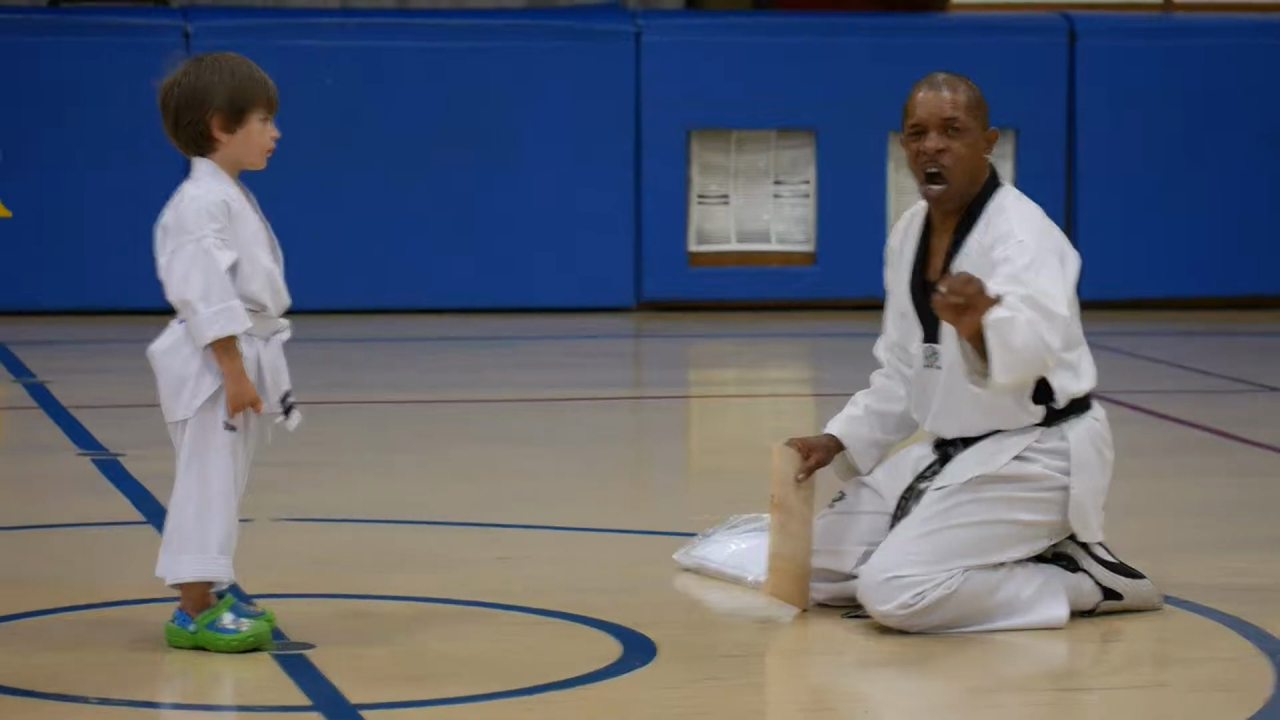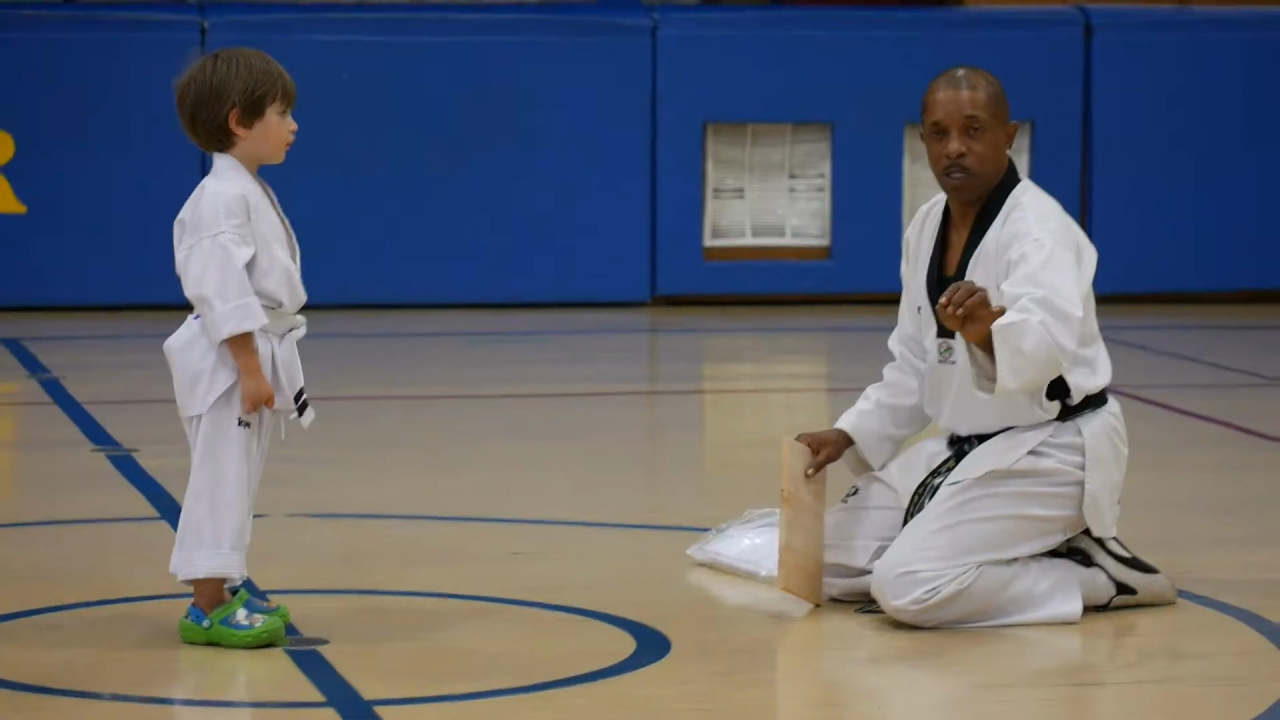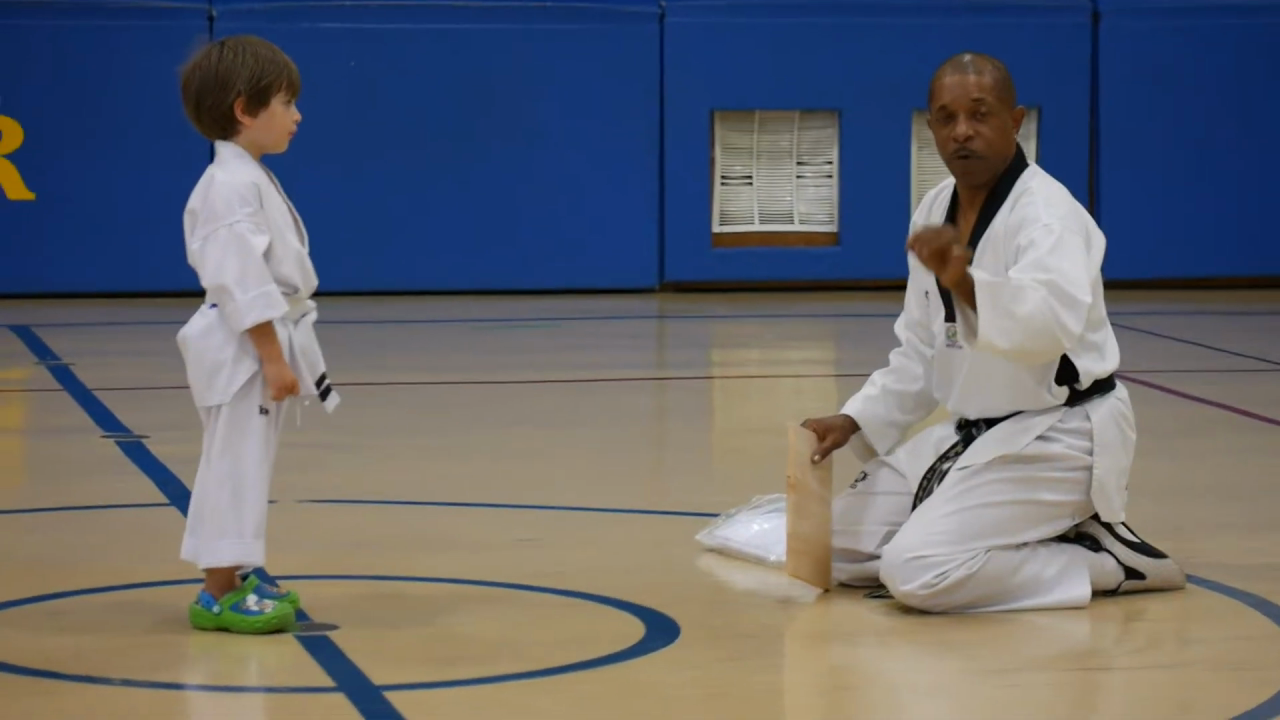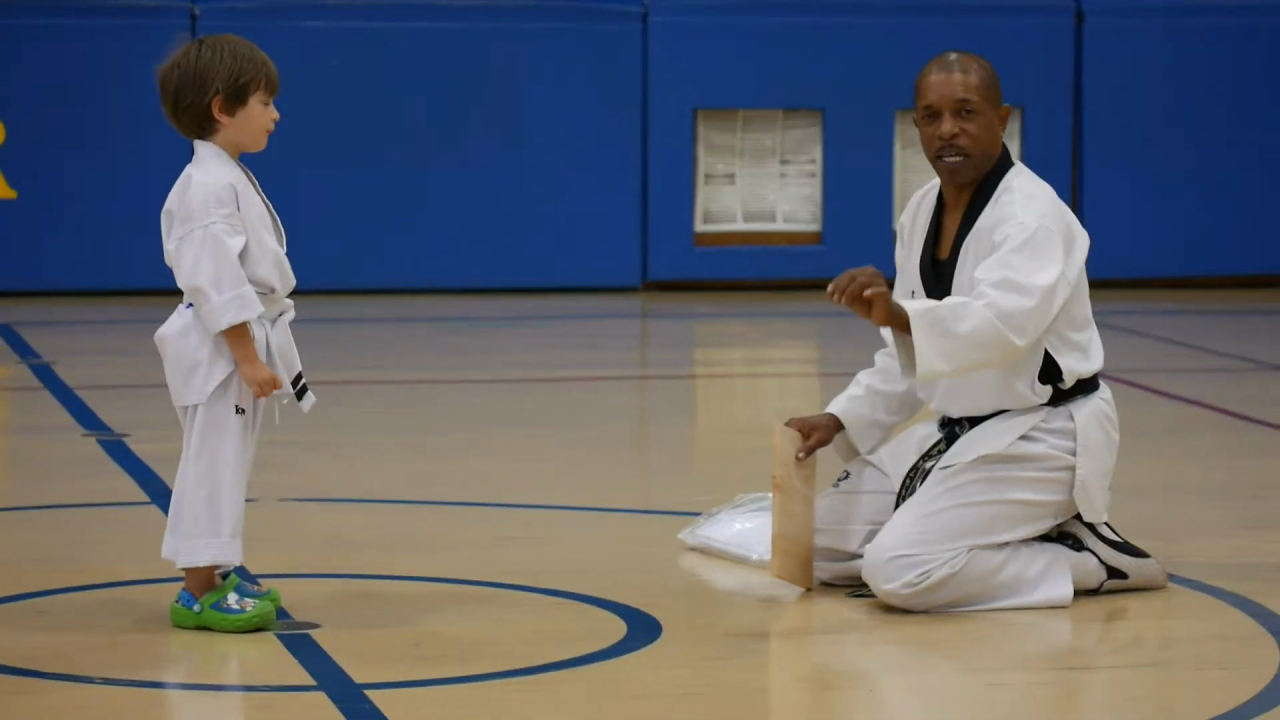
dt=0.5s
person 1, frame 1
left shoulder: (228, 197)
right shoulder: (204, 201)
right elbow: (206, 297)
right wrist: (235, 372)
left hip: (236, 362)
right hip: (214, 364)
left knee: (224, 481)
right knee: (207, 481)
left ankle: (211, 594)
right ankle: (195, 611)
person 1, frame 2
left shoulder: (251, 192)
right shoulder: (223, 196)
right elbow: (223, 292)
right wrist: (250, 369)
left hip: (254, 358)
right hip: (229, 360)
left knee: (237, 478)
right knee: (220, 478)
left ankle: (225, 590)
right ankle: (208, 607)
person 1, frame 3
left shoulder: (250, 180)
right shoulder: (231, 185)
right elbow: (240, 282)
left wrist: (278, 355)
right wrist: (273, 357)
left hip: (262, 347)
right hip: (242, 349)
left knee: (247, 463)
right knee: (235, 464)
left ankle: (236, 577)
right ankle: (219, 593)
person 1, frame 4
left shoulder: (230, 178)
right shoulder: (209, 185)
right elbow: (216, 282)
right wrist: (248, 358)
left hip: (242, 348)
right hip: (221, 349)
left knee: (227, 464)
right knee: (212, 465)
left ankle: (218, 575)
right ankle: (198, 593)
person 2, frame 1
left shoulder: (1021, 232)
right shoulder: (909, 231)
left elbow: (1034, 343)
right elbow: (901, 370)
left wrist: (978, 325)
right wrist: (838, 440)
left hip: (1032, 455)
right hip: (949, 452)
left knee: (892, 593)
right knee: (819, 569)
left ankle: (1081, 579)
right ankle: (1017, 560)
person 2, frame 2
left shoulder: (1039, 229)
right shoulder: (927, 225)
left elbow: (1044, 343)
right elbow: (913, 366)
left wrist: (987, 330)
right wrist: (849, 434)
left hip: (1049, 450)
right hip: (963, 447)
left knee: (908, 591)
right knee: (832, 565)
left ankle: (1097, 575)
right ankle: (1036, 554)
person 2, frame 3
left shoulder: (1048, 213)
right shoulder: (934, 208)
left elbow: (1048, 321)
right elbow: (921, 349)
left wrist: (965, 284)
right wrist: (855, 420)
left hip: (1054, 436)
right hip: (970, 433)
left knee: (914, 573)
right knee: (842, 549)
left ankle: (1102, 559)
right ankle: (1034, 539)
person 2, frame 4
left shoulder: (1031, 213)
right shoulder: (925, 209)
left elbow: (1000, 324)
right elbow: (906, 347)
left wrist: (897, 314)
right wrist: (840, 419)
left hip: (1039, 437)
right hip: (958, 431)
left knee: (898, 573)
right knee: (829, 545)
left ankle: (1088, 559)
right ankle: (1025, 534)
